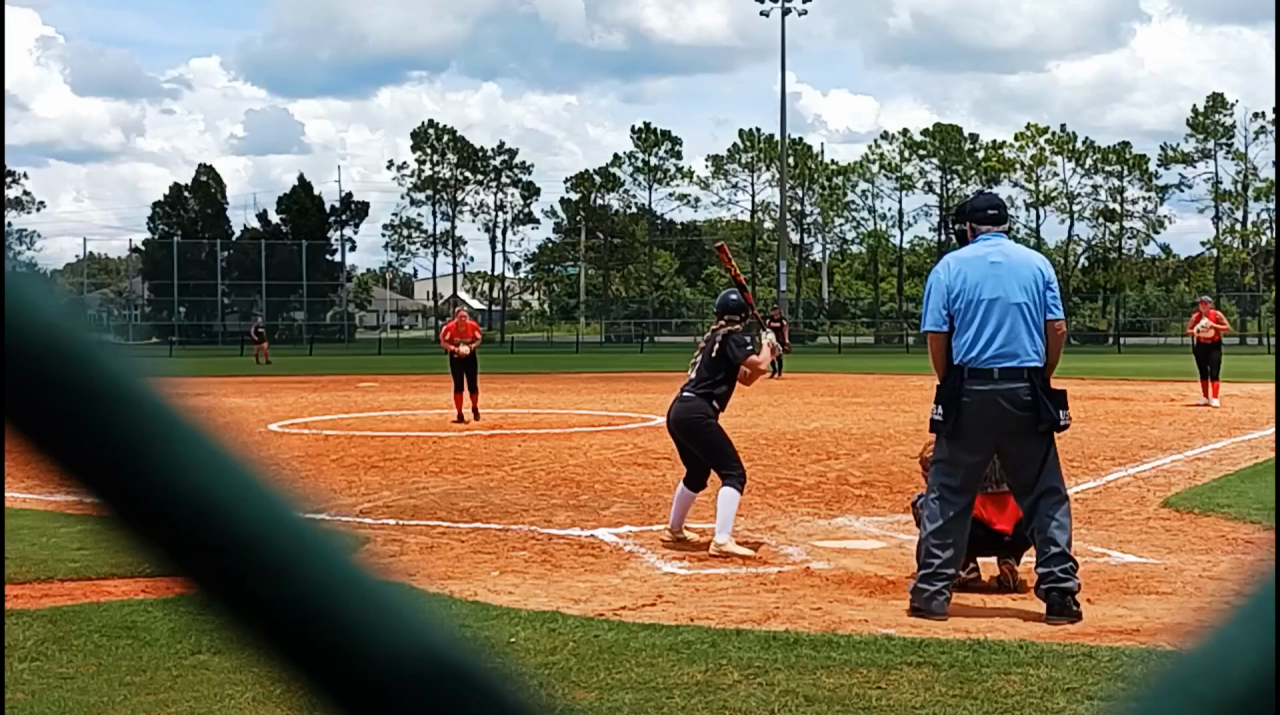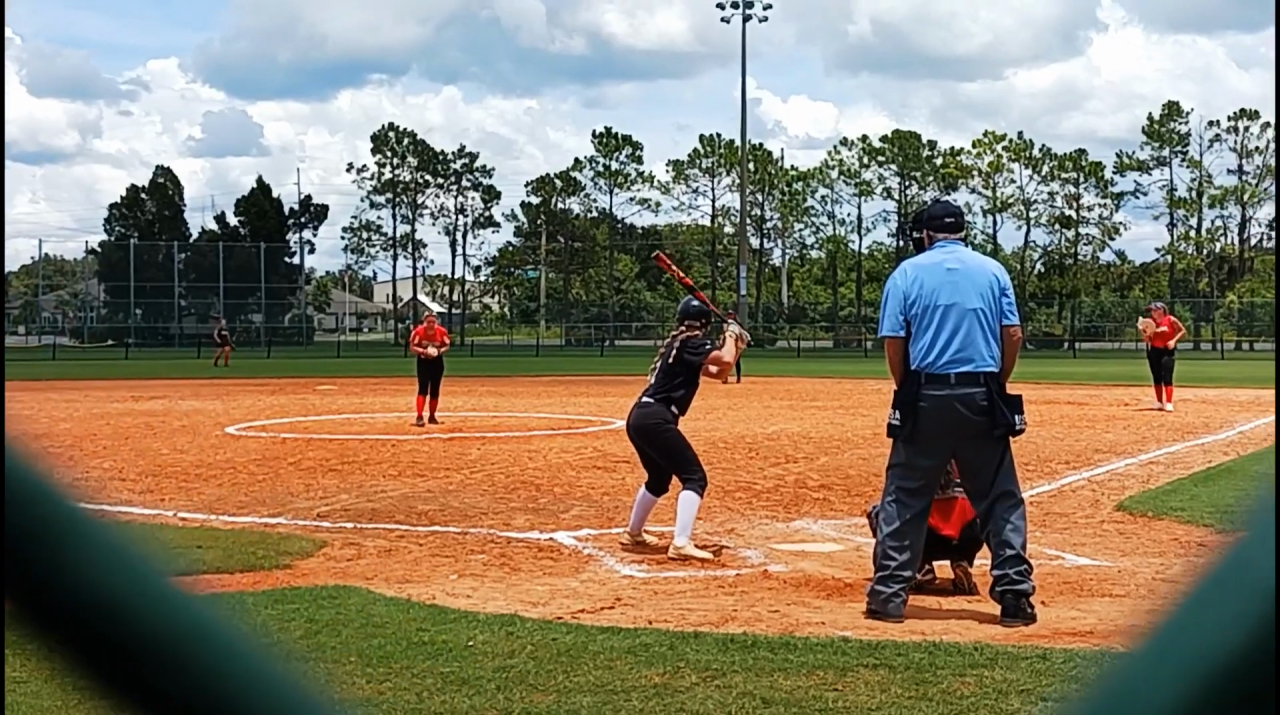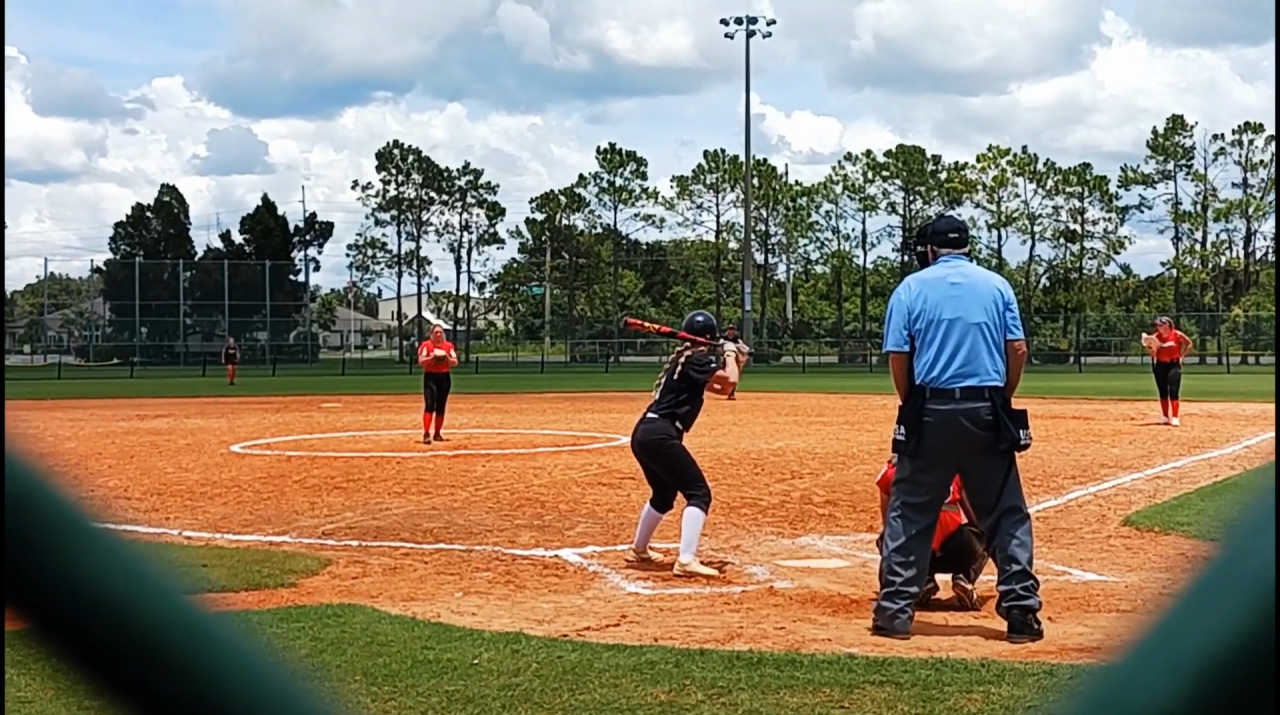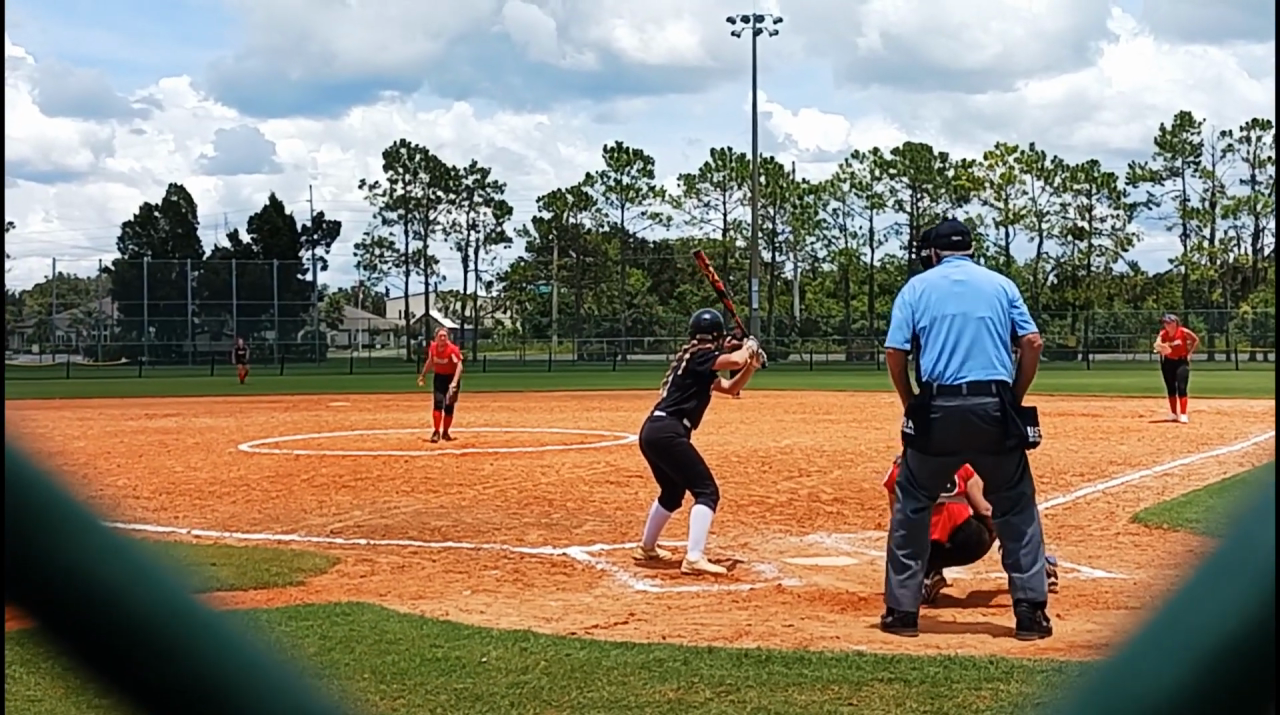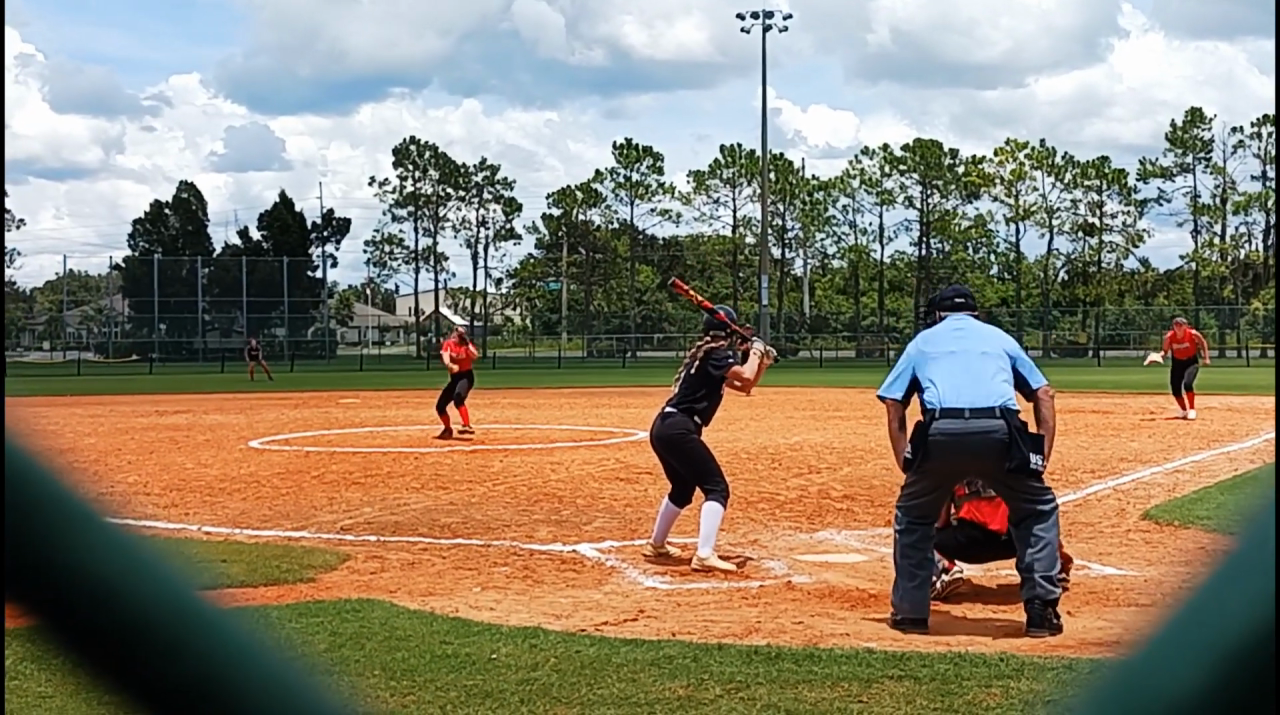
dt=0.5s
person 1, frame 1
left shoulder: (950, 266)
right shoulder: (1037, 263)
left elbow: (936, 337)
right elbow: (1057, 330)
left wrist: (950, 390)
right wrist: (1041, 382)
left hip: (969, 391)
right hip: (1025, 391)
left knee: (947, 496)
right knee: (1045, 496)
left ankle: (932, 593)
right ankle: (1060, 594)
person 1, frame 2
left shoulder: (908, 273)
right shoulder: (993, 270)
left elbow: (894, 344)
right elbow: (1013, 336)
left wrist: (908, 394)
right wrist: (996, 387)
left hip: (926, 397)
right hip: (982, 396)
left knee: (904, 499)
right knee: (1001, 499)
left ankle: (889, 596)
right ankle: (1015, 597)
person 1, frame 3
left shoulder: (911, 287)
right shoulder: (997, 284)
left elbow: (898, 358)
right elbow: (1018, 350)
left wrist: (912, 409)
right wrist: (1001, 403)
left hip: (931, 411)
right hip: (986, 411)
left knee: (909, 514)
right knee: (1007, 514)
left ankle: (895, 612)
right ankle: (1021, 612)
person 1, frame 4
left shoulder: (917, 287)
right shoulder: (1001, 284)
left elbow: (895, 355)
right elbow: (1032, 344)
left wrist: (911, 406)
right wrist: (1014, 402)
left hip: (938, 408)
right hip: (994, 407)
left knee: (912, 506)
right knee: (1016, 507)
left ankle: (903, 609)
right ankle: (1030, 610)
person 1, frame 5
left shoulder: (923, 340)
right shoulder: (1000, 337)
left elbow: (893, 406)
right elbow: (1044, 394)
left wrist: (905, 463)
right wrist: (1040, 459)
left hip: (941, 432)
right hip: (998, 431)
left knee: (914, 515)
right knee: (1038, 510)
left ankle: (910, 612)
right ankle: (1041, 611)
person 2, frame 1
left shoulder: (715, 338)
right shoulder: (733, 338)
left elbow: (746, 378)
right elbow: (760, 366)
left wrist: (768, 355)
right wrist: (767, 342)
left hip: (680, 411)
right hip: (697, 414)
left knee: (697, 473)
right knee: (734, 473)
left ankle: (674, 530)
right ankle: (722, 541)
person 2, frame 2
left shoulder: (678, 344)
right shoulder: (691, 343)
left elbow: (718, 372)
right elbow: (725, 360)
left wrist: (737, 347)
right wrist: (730, 334)
left hip: (640, 417)
right hip: (656, 419)
left knee: (659, 477)
right knee: (694, 477)
left ankle: (633, 532)
right ankle: (681, 543)
person 2, frame 3
left shoulder: (684, 360)
right shoulder: (696, 360)
left elbow: (722, 388)
right elbow: (730, 380)
left wrist: (736, 361)
right wrist: (730, 355)
left hip: (644, 433)
right hip: (660, 435)
left knee: (664, 494)
right knee: (699, 493)
left ankle: (638, 549)
right ankle: (686, 560)
person 2, frame 4
left shoulder: (695, 360)
right shoulder: (701, 356)
left elbow: (730, 388)
right elbow: (735, 360)
left wrist: (751, 365)
right wrist: (749, 346)
left hip: (652, 432)
right hip: (668, 433)
left knee: (673, 492)
right knee: (707, 491)
left ankle: (646, 547)
right ankle: (694, 559)
person 2, frame 5
left shoulder: (705, 354)
right shoulder: (716, 354)
left elbow: (743, 386)
right elbow: (746, 377)
left wrist: (763, 362)
right wrist: (756, 352)
left hip: (663, 428)
right hip: (679, 429)
left knee: (682, 489)
right knee: (717, 488)
left ankle: (656, 544)
right ankle: (704, 556)
